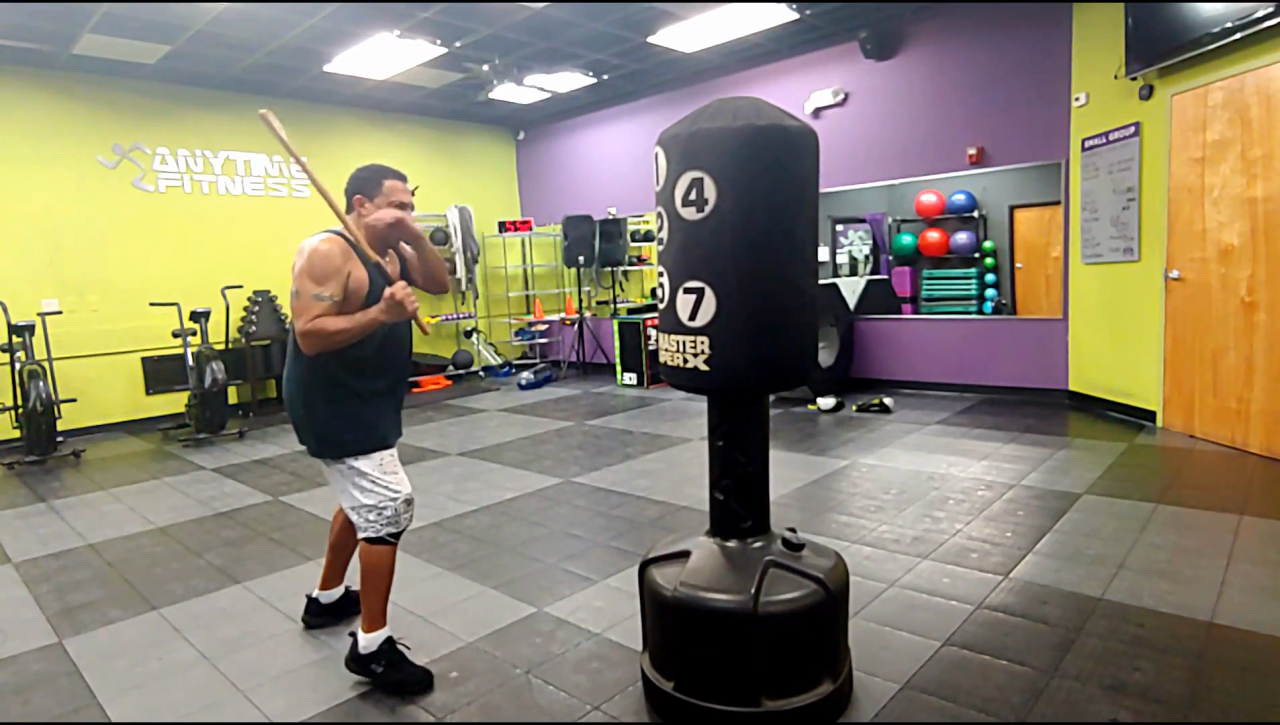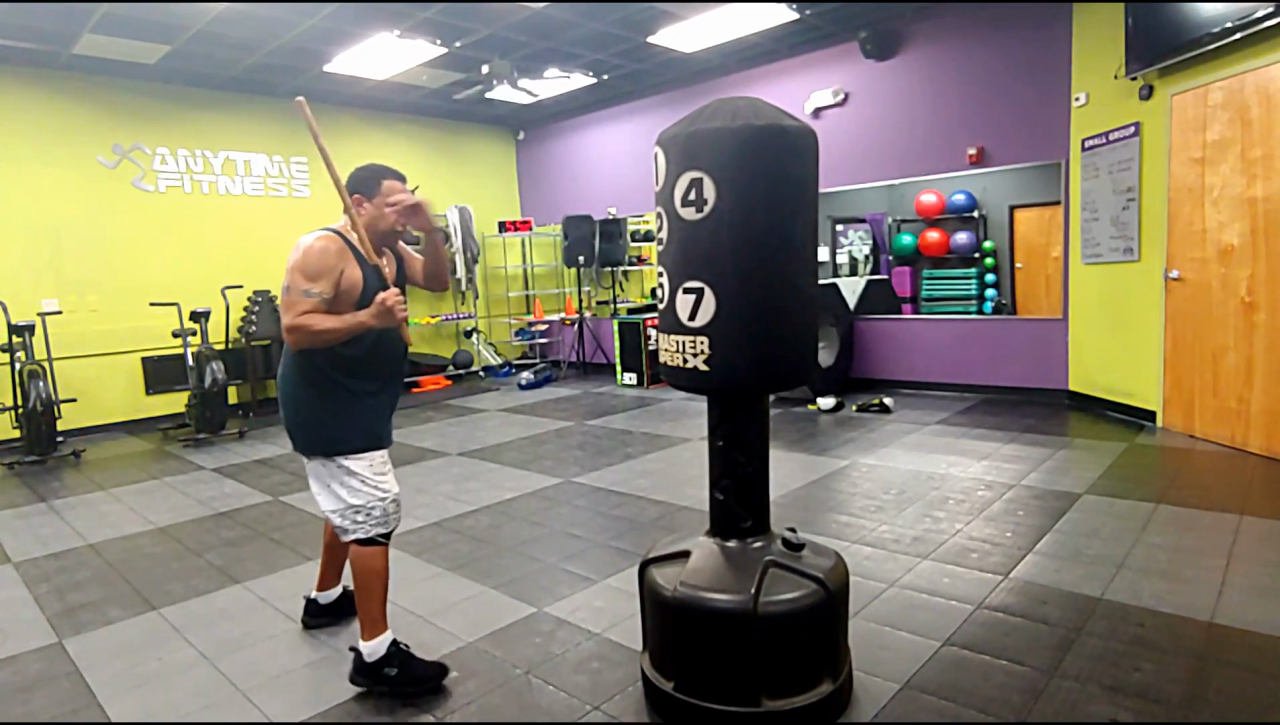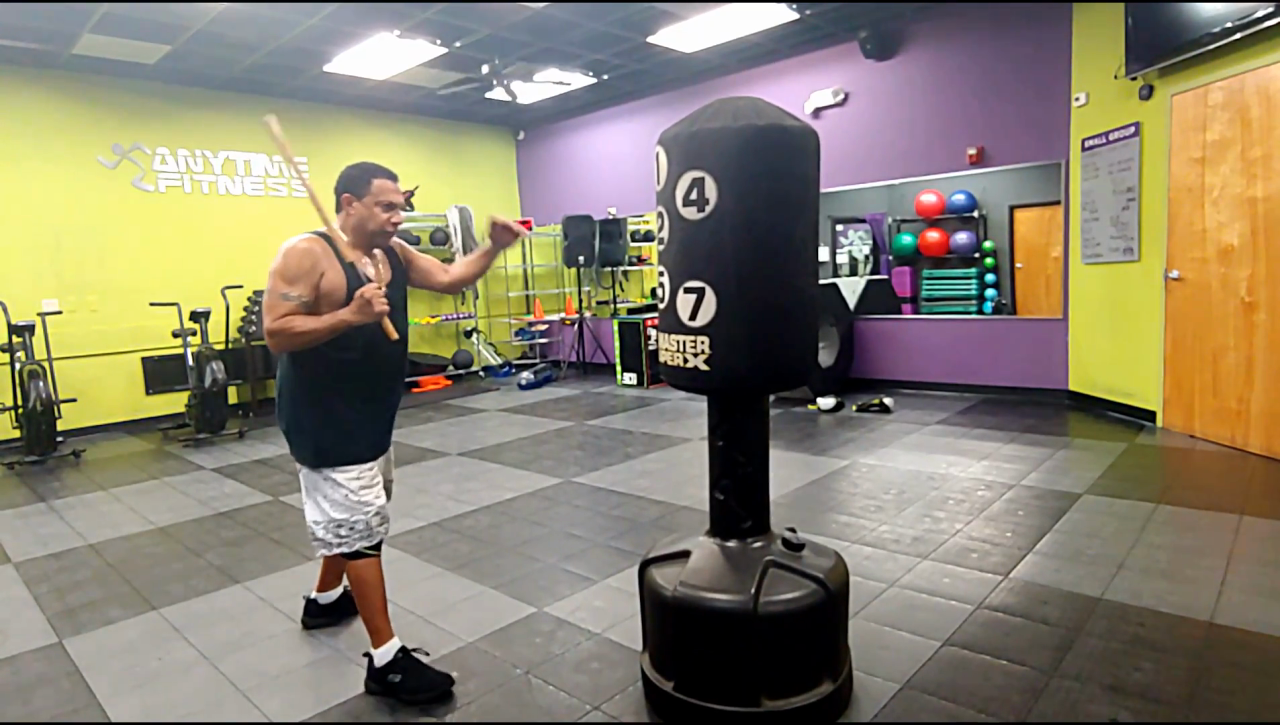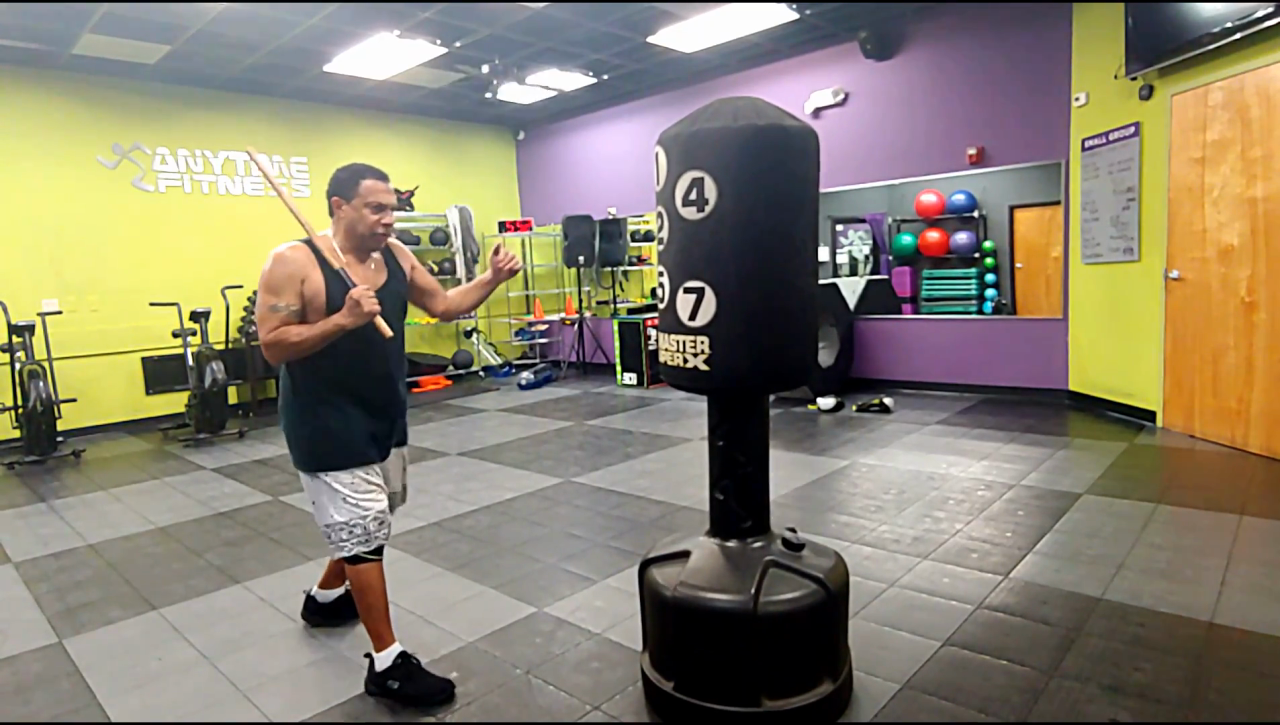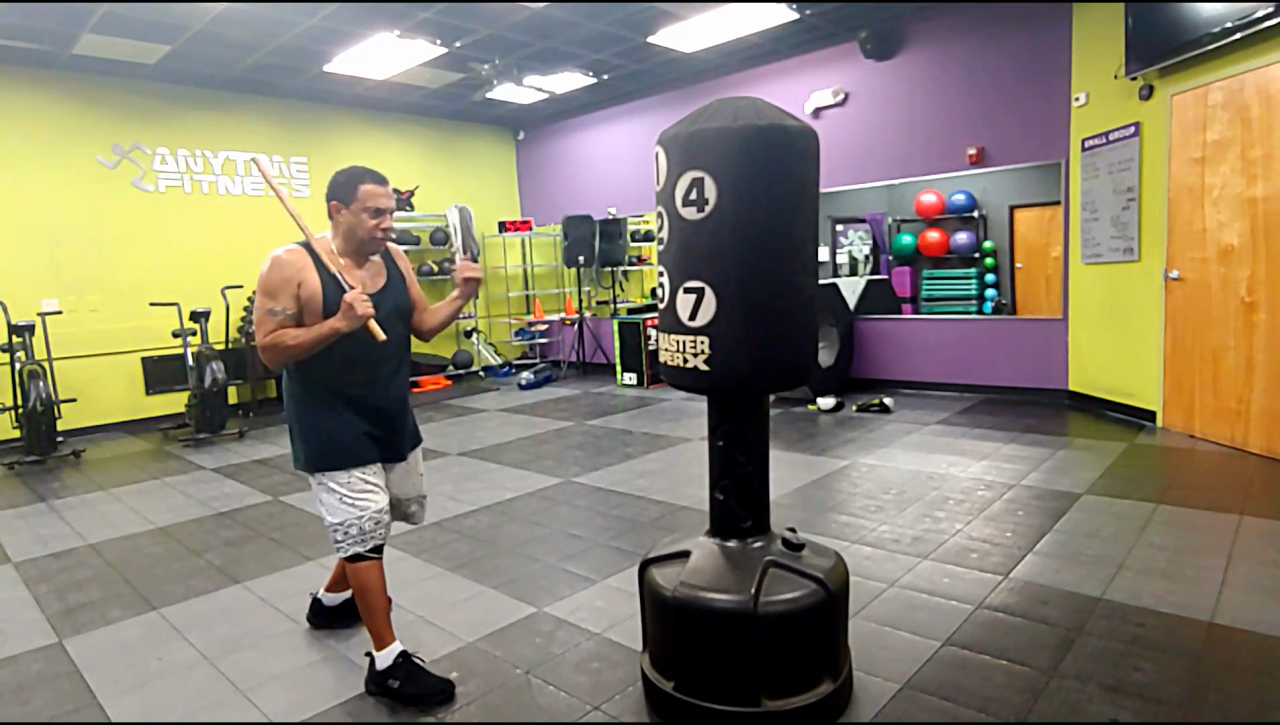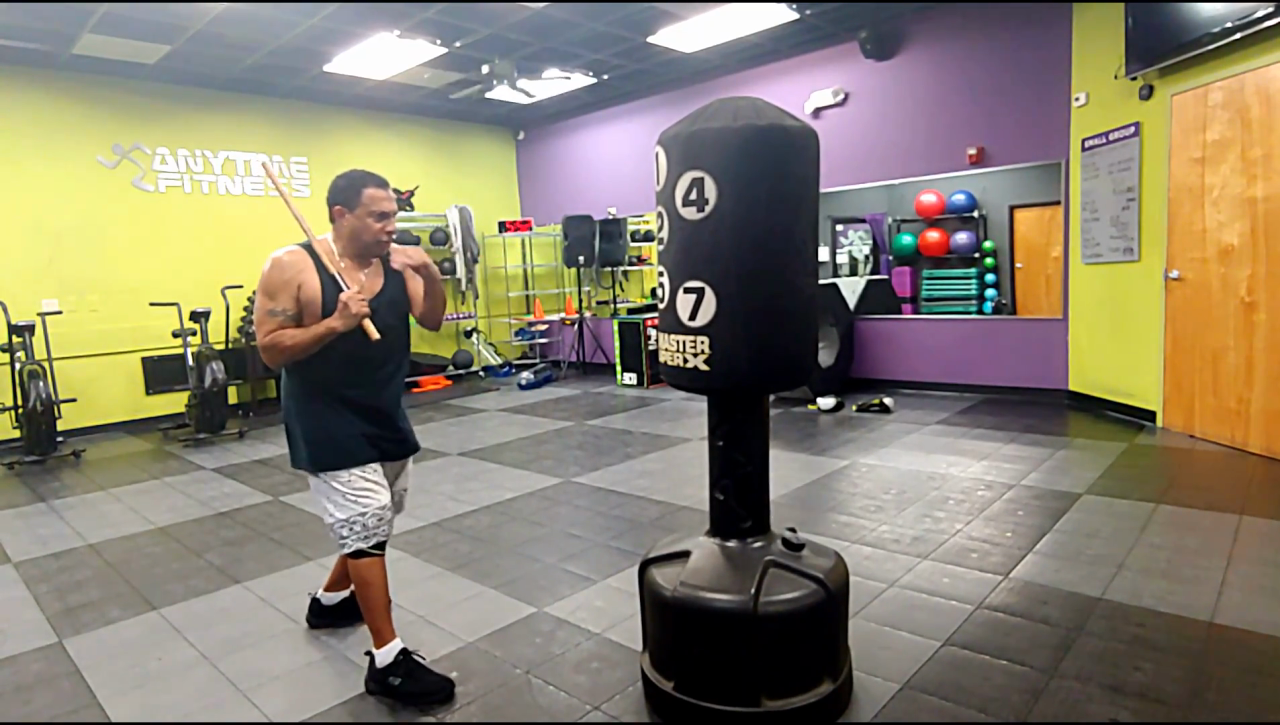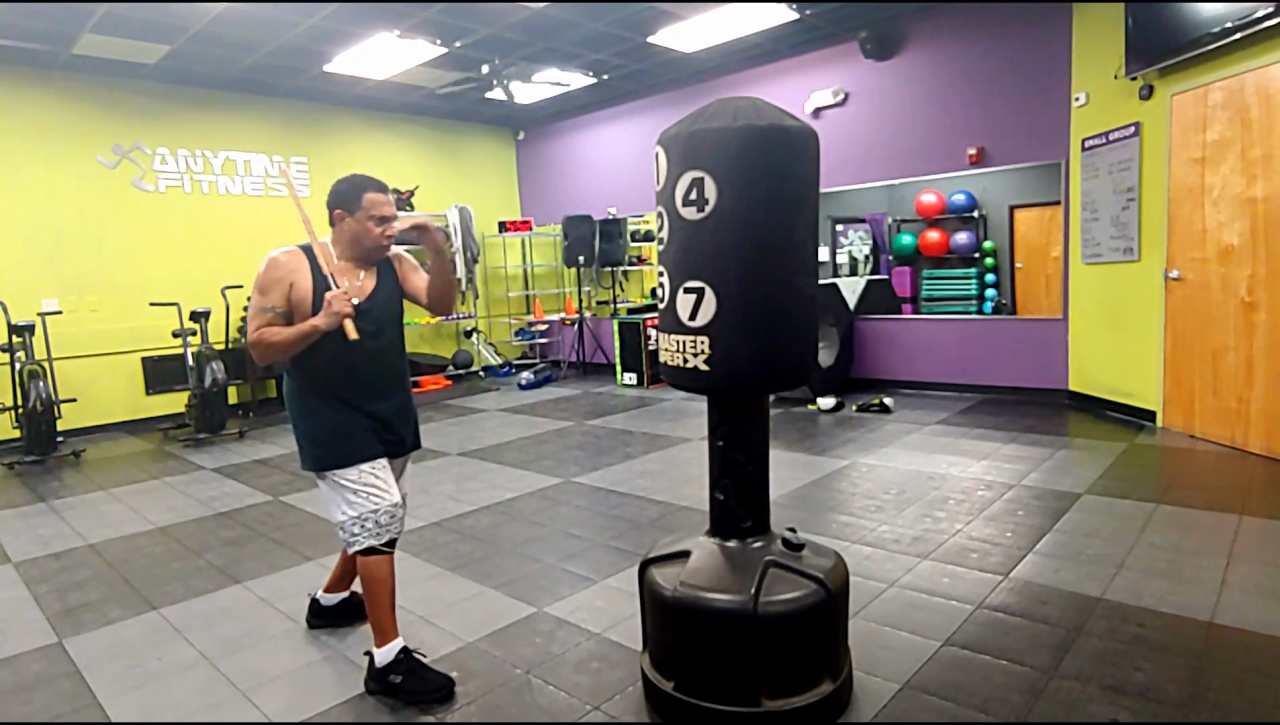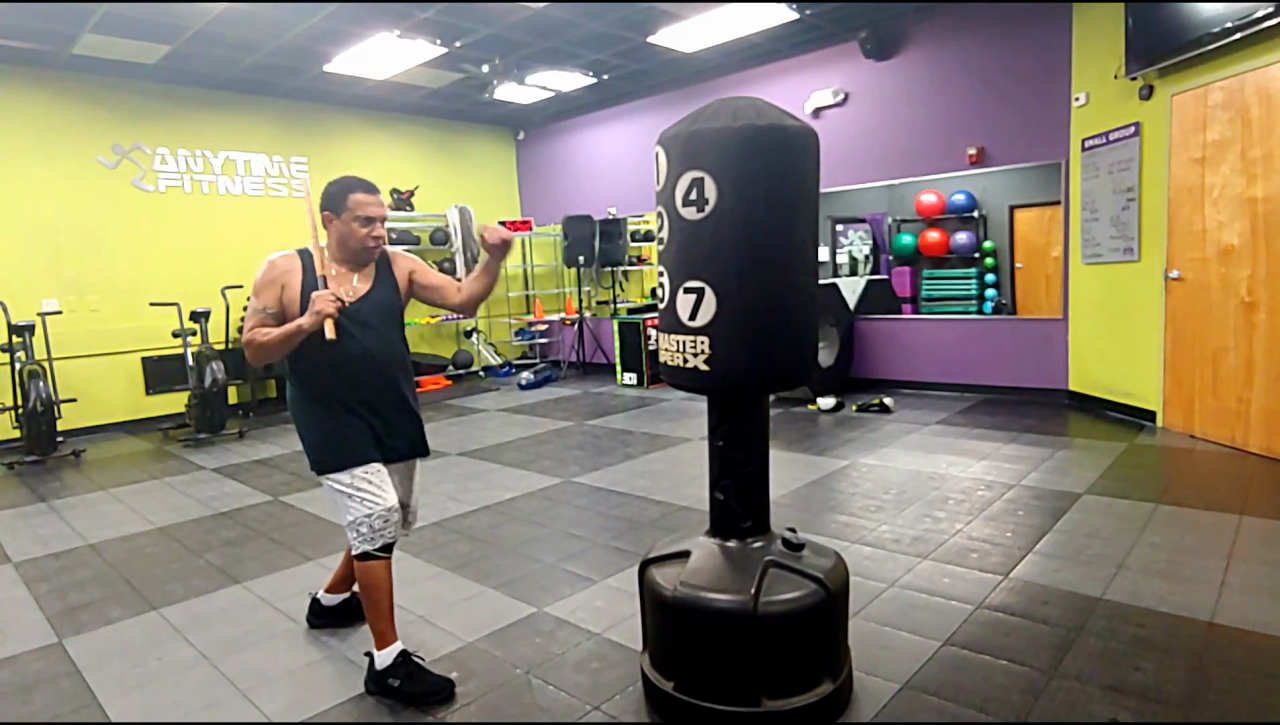
dt=0.1s
person 1, frame 1
left shoulder: (392, 250)
right shoulder: (328, 253)
left elbow: (439, 283)
right elbow: (309, 336)
left wrist: (415, 235)
right wrist: (380, 314)
left hip: (364, 403)
right hip: (335, 406)
left knee: (359, 503)
right knee: (387, 508)
left ankle: (327, 597)
right ankle: (371, 645)
person 1, frame 2
left shoulder: (390, 250)
right shoulder: (322, 250)
left elbow: (440, 281)
right elbow: (296, 331)
left wrist: (428, 226)
right wrist: (370, 318)
left hip: (356, 402)
right hip: (326, 404)
left knee: (350, 502)
right knee: (375, 509)
left ankle: (326, 598)
right ankle: (375, 653)
person 1, frame 3
left shoulder: (392, 253)
right shoulder: (304, 254)
left elbow: (449, 278)
right elbow: (276, 334)
left wrist: (493, 246)
right wrist: (351, 315)
left hip: (368, 411)
right hip: (322, 415)
left knee: (354, 515)
right knee: (360, 523)
left ankle: (324, 598)
right ankle: (387, 660)
person 1, frame 4
left shoulder: (394, 256)
right shoulder: (293, 262)
left elbow: (444, 304)
right elbow: (272, 345)
left wrist: (493, 278)
right wrist: (343, 320)
left hip: (382, 415)
right hip: (327, 419)
left knee: (365, 515)
right knee: (362, 527)
left ankle: (327, 596)
right ankle: (387, 663)
person 1, frame 5
left shoulder: (395, 259)
right shoulder: (291, 266)
left elbow: (426, 326)
right elbow: (272, 350)
left wrist: (463, 293)
right wrist: (340, 323)
left hip: (393, 417)
right hip: (331, 423)
left knee: (371, 520)
right knee: (365, 528)
left ankle: (333, 599)
right ankle: (388, 664)
person 1, frame 6
left shoulder: (394, 260)
right shoulder: (291, 266)
left elbow: (431, 322)
right elbow: (270, 349)
left wrist: (431, 277)
right wrist: (335, 323)
left hip: (386, 419)
right hip: (328, 423)
left knee: (372, 519)
right knee: (366, 525)
left ankle: (333, 599)
right ankle: (387, 661)
person 1, frame 7
left shoulder: (394, 261)
right shoulder: (284, 267)
left elbow: (440, 303)
right elbow: (262, 348)
left wrist: (436, 246)
right wrist: (322, 319)
left hip: (391, 417)
right hip: (333, 423)
left knee: (370, 520)
right knee: (376, 523)
left ankle: (335, 598)
right ankle: (389, 660)
person 1, frame 8
left shoulder: (398, 264)
right shoulder: (283, 270)
left elbow: (463, 300)
right elbow: (254, 349)
left wrist: (493, 259)
right wrist: (304, 322)
left hip: (396, 421)
right hip: (336, 426)
left knee: (379, 522)
right knee: (376, 523)
left ankle: (332, 600)
right ankle: (387, 663)
